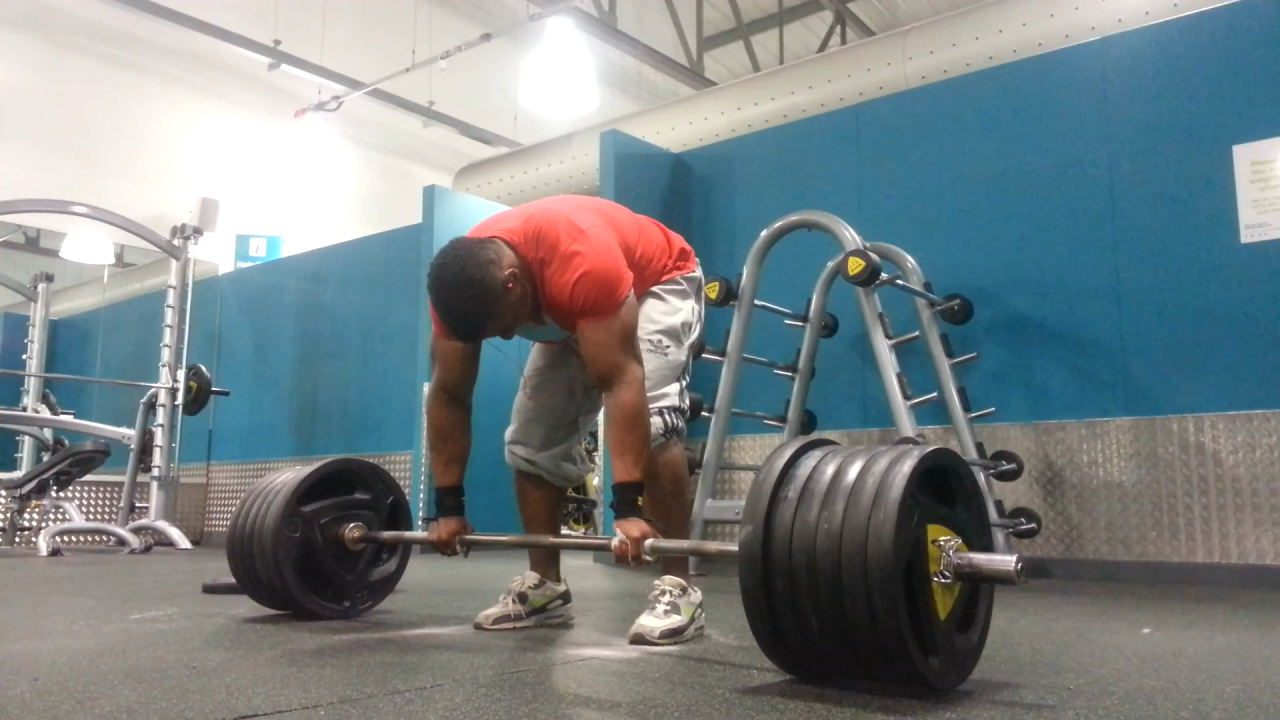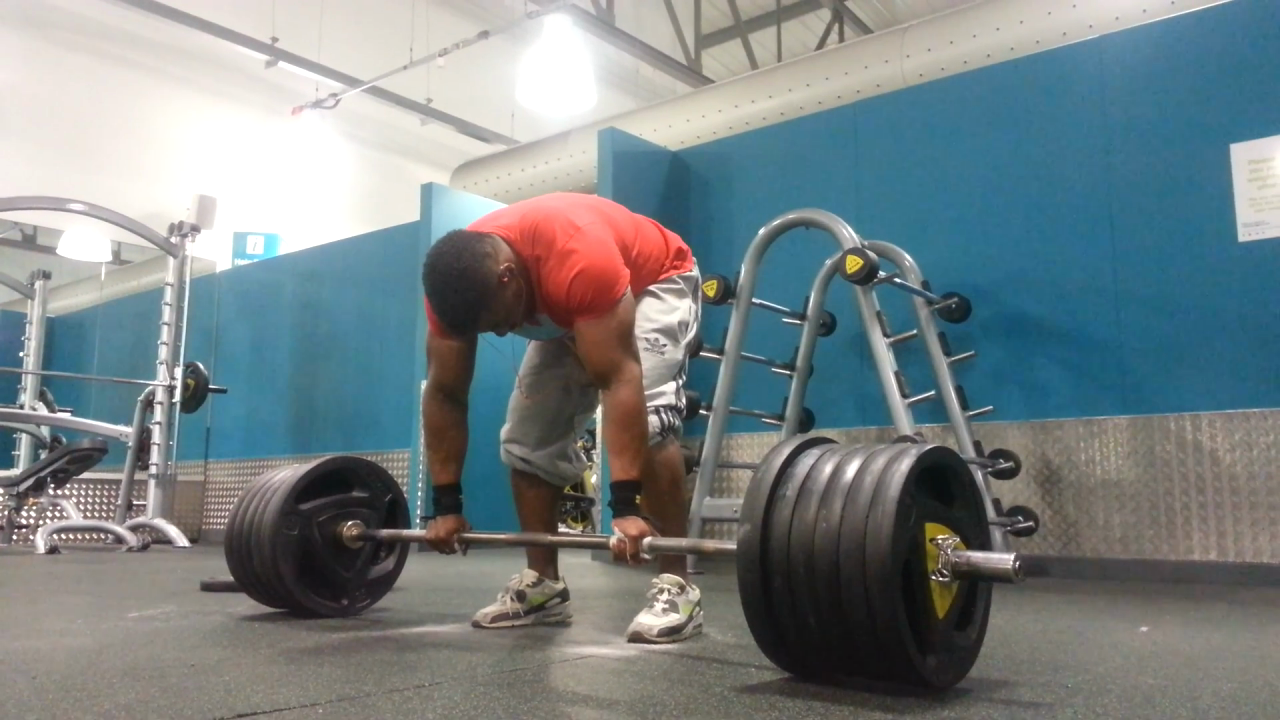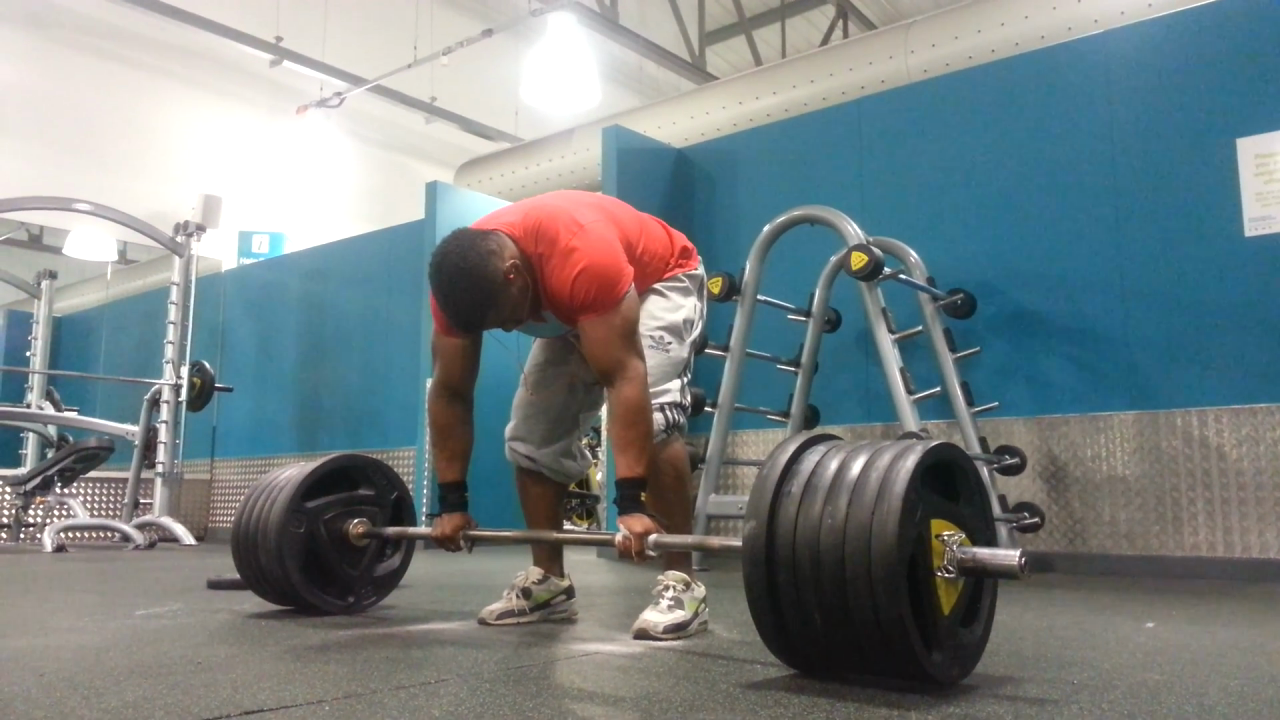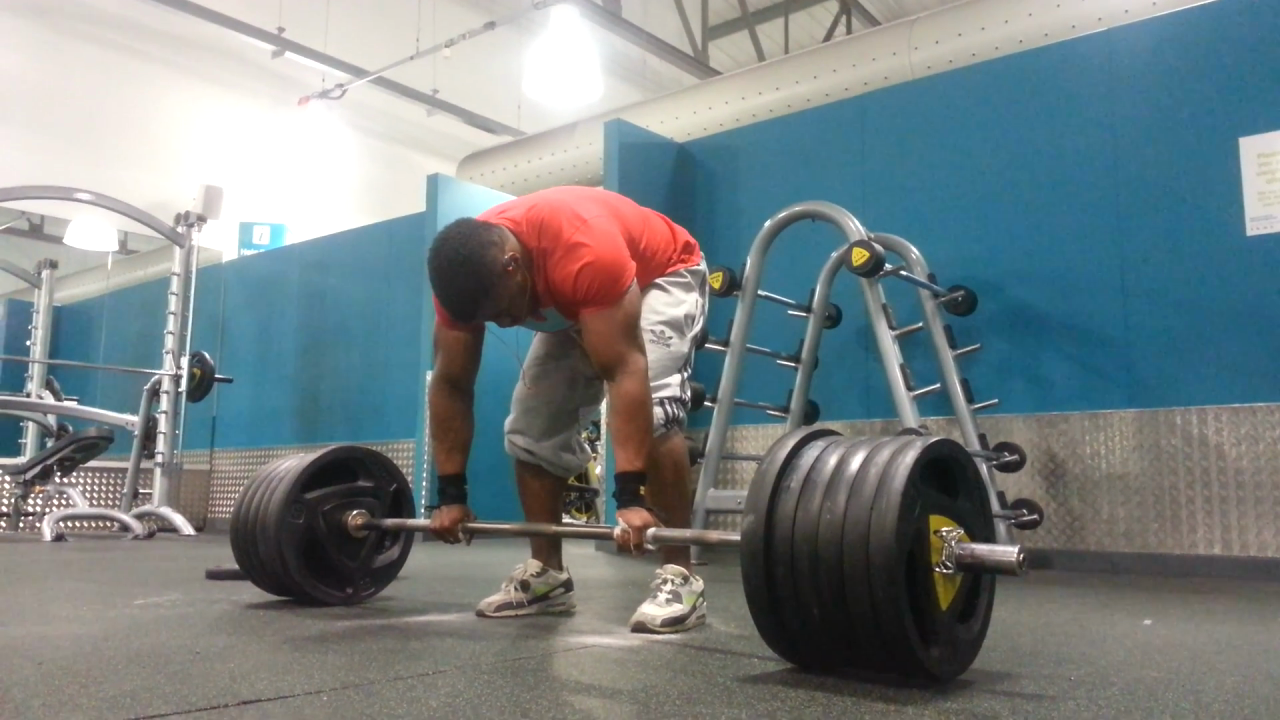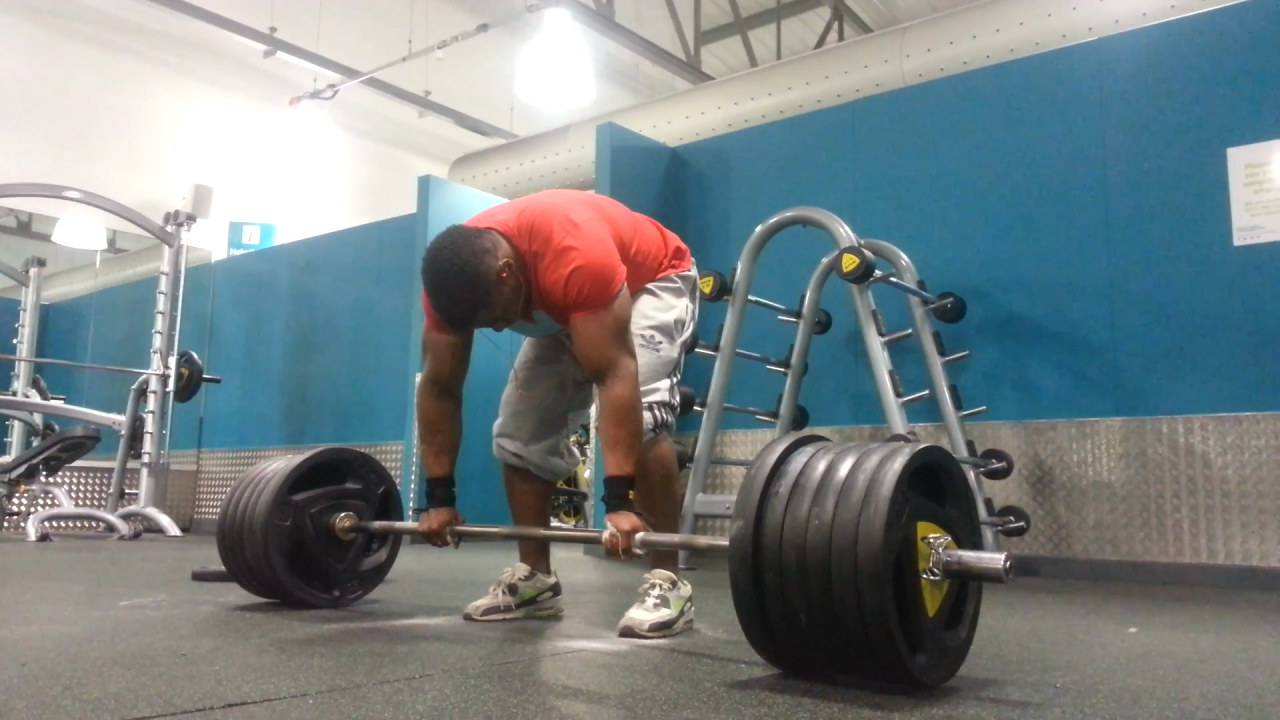
dt=1s
person 1, frame 1
left shoulder: (581, 261)
right shoulder: (464, 283)
left elbow: (621, 382)
right elbow: (448, 396)
left wrist: (628, 507)
right wrist: (448, 505)
left hip: (658, 284)
right hip: (573, 316)
left knee: (652, 419)
right knee: (532, 436)
left ankle: (678, 589)
right ankle: (544, 586)
person 1, frame 2
left shoulder: (579, 258)
right shoulder: (458, 281)
left elbow: (619, 380)
right elbow: (444, 393)
left wrist: (627, 506)
right wrist: (446, 503)
left hip: (655, 284)
right hip: (570, 315)
left knee: (648, 418)
right knee: (528, 436)
left ankle: (676, 588)
right ankle: (542, 583)
person 1, frame 3
left shoulder: (582, 256)
right shoulder: (461, 278)
left elbow: (623, 377)
right elbow: (449, 391)
left wrist: (632, 502)
right wrist: (451, 501)
left hip: (659, 282)
right hip: (573, 313)
left knee: (653, 416)
right knee: (531, 433)
left ankle: (681, 584)
right ankle: (548, 580)
person 1, frame 4
left shoulder: (584, 251)
right shoulder: (466, 272)
left elbow: (625, 372)
right elbow: (450, 384)
left wrist: (631, 496)
right wrist: (450, 493)
left hip: (662, 277)
right hip: (576, 308)
left knee: (653, 410)
right knee: (531, 426)
left ankle: (680, 577)
right ankle: (547, 573)
person 1, frame 5
left shoulder: (575, 256)
right shoulder: (454, 275)
left elbow: (614, 376)
right elbow: (439, 387)
left wrist: (619, 500)
right wrist: (439, 496)
left hip: (653, 282)
right hip: (565, 312)
left knee: (642, 414)
right knee: (519, 430)
left ankle: (667, 582)
right ankle: (534, 577)
